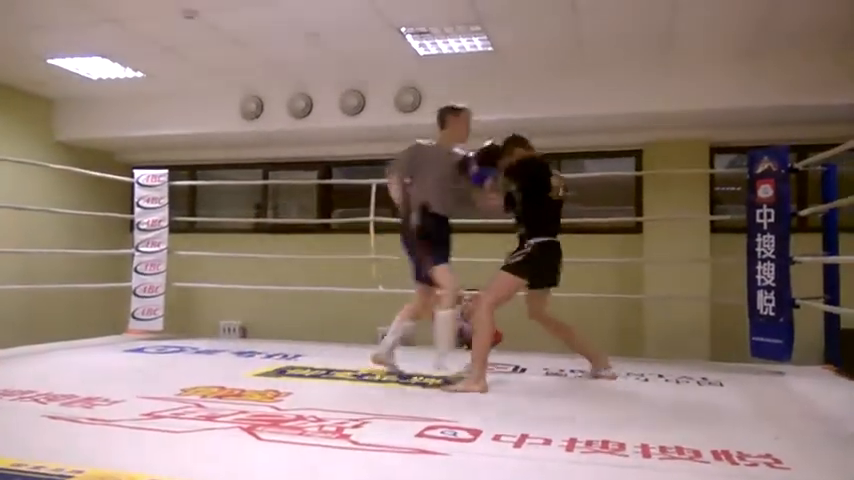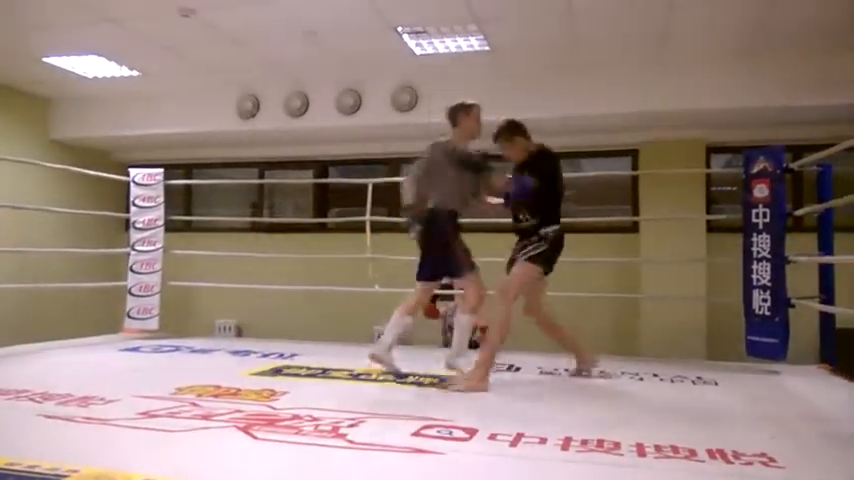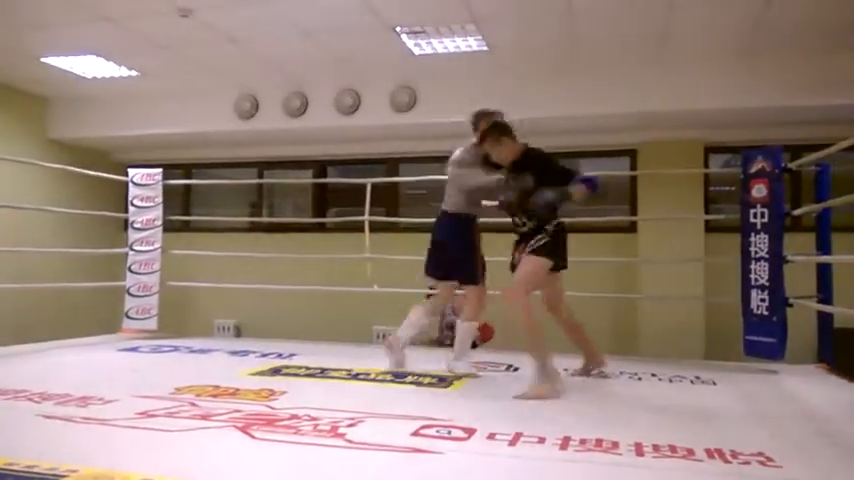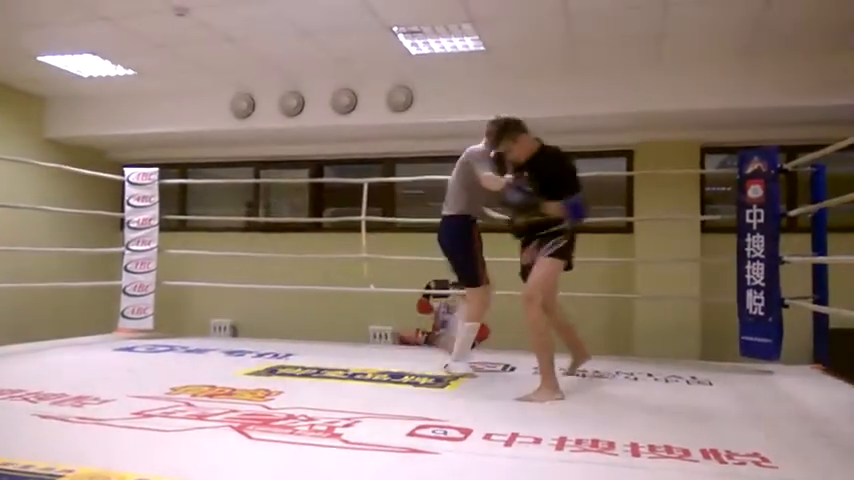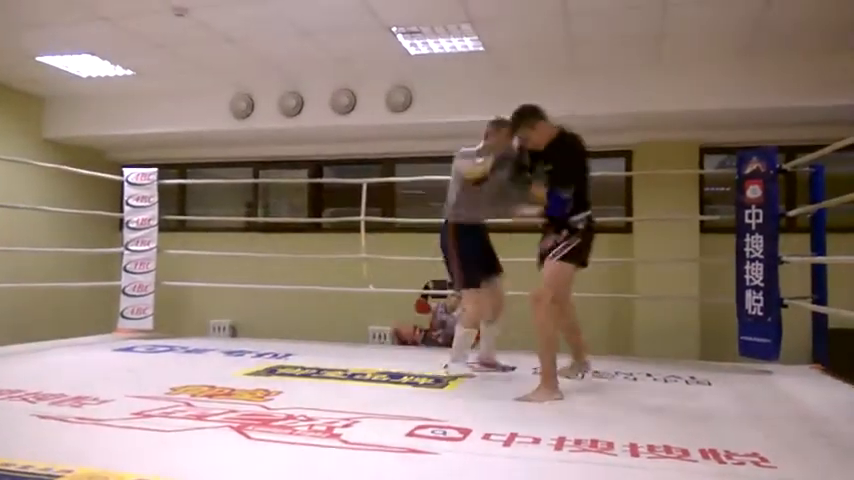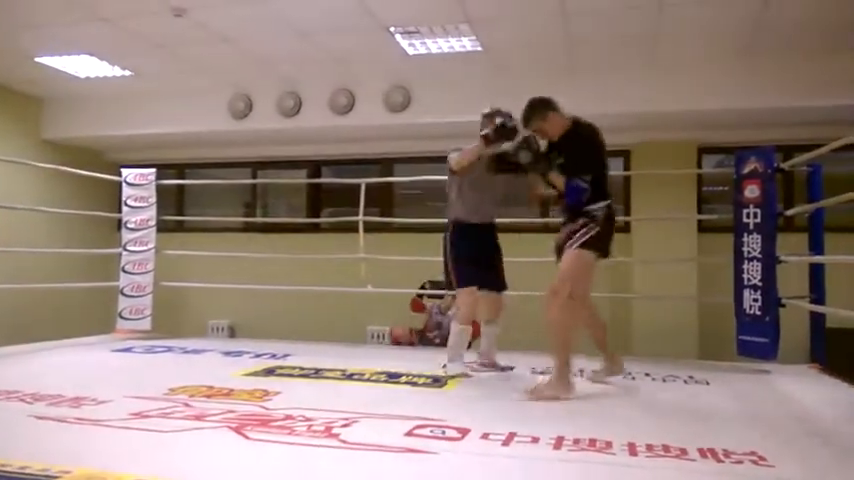
dt=0.1s
person 1, frame 1
left shoulder: (532, 166)
right shoulder: (548, 174)
left hip: (537, 249)
right hip: (543, 251)
left knee: (485, 303)
right knee: (538, 314)
left ankle: (476, 378)
right ankle: (598, 361)
person 1, frame 2
left shoulder: (544, 159)
right shoulder: (527, 164)
left elbow: (529, 191)
right elbow: (515, 200)
left hip: (544, 238)
right hip: (529, 239)
left knee: (506, 295)
right knee: (533, 307)
left ankle: (479, 374)
right ankle: (583, 358)
person 1, frame 3
left shoulder: (538, 160)
right shoulder: (513, 166)
left elbow: (587, 184)
right elbow: (509, 198)
left wrist: (560, 195)
right wrist: (510, 199)
left hip: (547, 236)
right hip: (528, 239)
left knee: (514, 294)
right knee: (556, 307)
left ankle: (545, 377)
right ankle: (594, 359)
person 1, frame 4
left shoulder: (555, 160)
right shoulder: (522, 164)
left elbow: (575, 211)
right elbow: (516, 196)
left wrist: (538, 207)
right wrist: (517, 201)
left hip: (556, 236)
right hip: (534, 237)
left knee: (532, 300)
right knee: (547, 306)
left ankle: (549, 385)
right ankle: (579, 353)
person 1, frame 5
left shoulder: (570, 149)
right shoulder: (545, 148)
left elbow: (560, 204)
left wrist: (528, 182)
left hip: (574, 228)
right hip: (556, 228)
left knee: (541, 299)
right knee: (558, 300)
left ankle: (549, 385)
right ankle: (579, 359)
person 1, frame 6
left shoulder: (584, 137)
right shoulder: (560, 139)
left elbow: (578, 194)
left wrist: (545, 171)
left hip: (593, 217)
right hip: (578, 219)
left knee: (558, 292)
right knee: (577, 297)
left ankle: (560, 380)
right ankle: (610, 360)
person 2, frame 1
left shoulder: (461, 159)
right shoulder: (421, 149)
left elbow: (482, 191)
right elbow: (393, 178)
left wrist: (474, 173)
right wrist: (406, 211)
left hip: (438, 230)
right hip: (419, 227)
left knee: (423, 299)
right knee: (448, 284)
left ankle: (384, 351)
right ankle: (443, 357)
person 2, frame 2
left shoulder: (467, 156)
right shoulder: (440, 150)
left elbow: (493, 187)
right elbow: (411, 183)
left wrist: (483, 170)
right wrist: (417, 219)
left hip: (444, 227)
right hip: (437, 225)
left knee: (421, 295)
right knee: (475, 291)
left ankle: (383, 349)
right ankle: (456, 356)
person 2, frame 3
left shoulder: (462, 154)
right shoulder: (473, 153)
right elbow: (475, 185)
left hip: (446, 225)
right hip: (461, 226)
left knee: (443, 296)
right knee: (476, 297)
left ankle: (399, 340)
right ankle: (458, 360)
person 2, frame 4
left shoulder: (479, 156)
right shoulder: (478, 155)
right elbow: (490, 183)
left hip: (452, 228)
right hip: (462, 229)
left knee: (475, 295)
right knee: (480, 296)
left ankle: (457, 350)
right ankle: (457, 360)
person 2, frame 5
left shoulder: (502, 169)
right shoulder: (466, 156)
right elbow: (471, 173)
right wrist: (499, 158)
left hip: (477, 233)
right hip: (457, 234)
left knee: (496, 297)
right knee: (475, 305)
left ankle: (486, 356)
right ankle: (456, 361)
person 2, frame 6
right shoulder: (462, 155)
right elbow: (456, 163)
right wrist: (488, 139)
left hip: (487, 233)
right hip: (461, 233)
left knee: (495, 304)
right knee: (468, 303)
left ankle: (486, 356)
right ankle: (453, 361)
